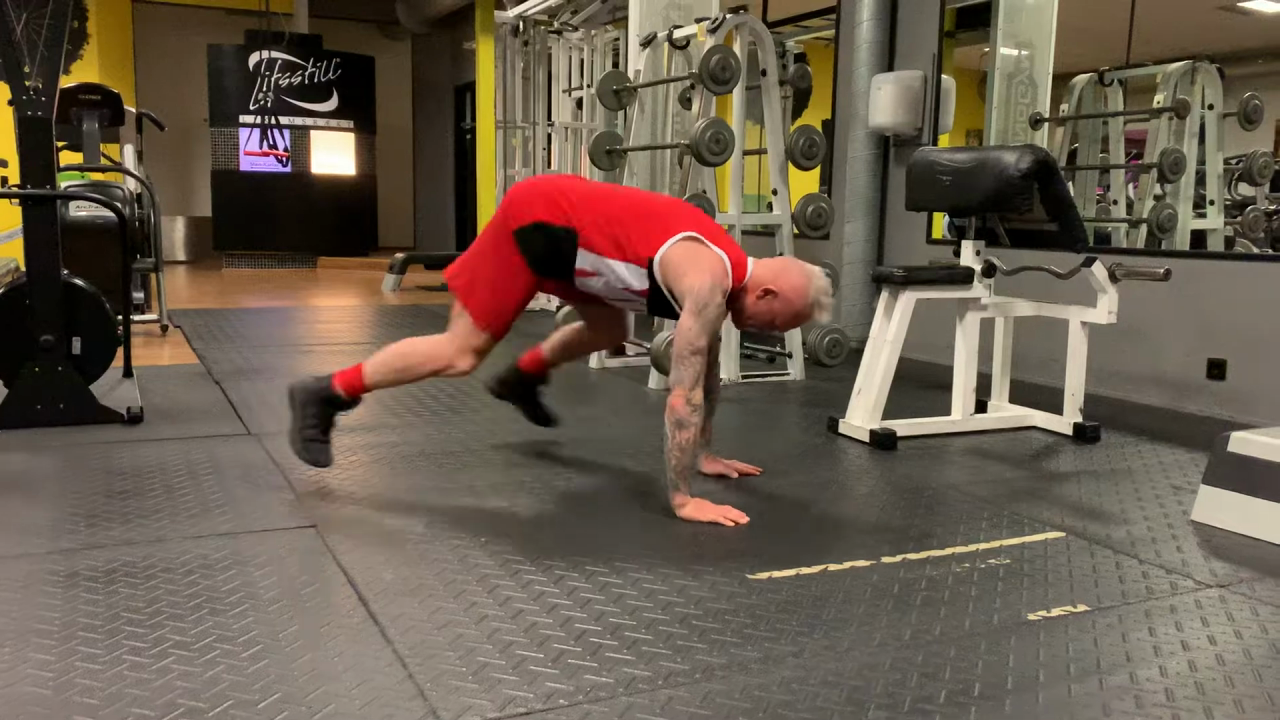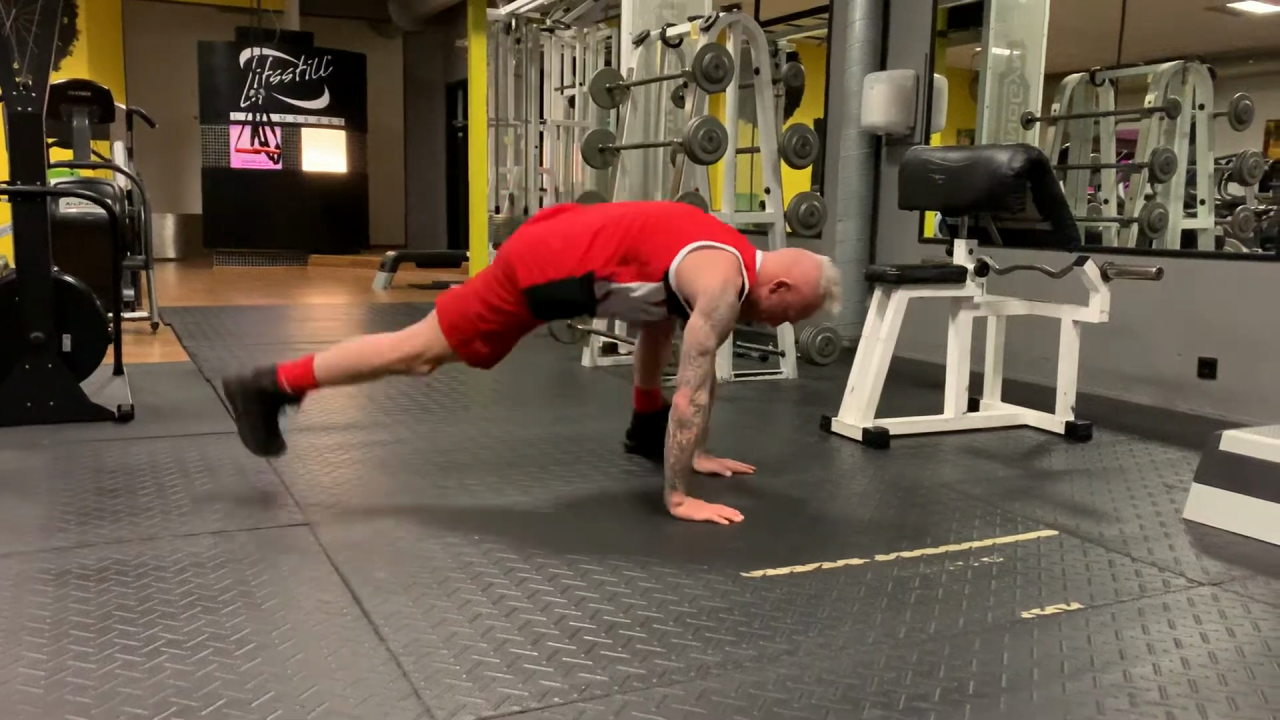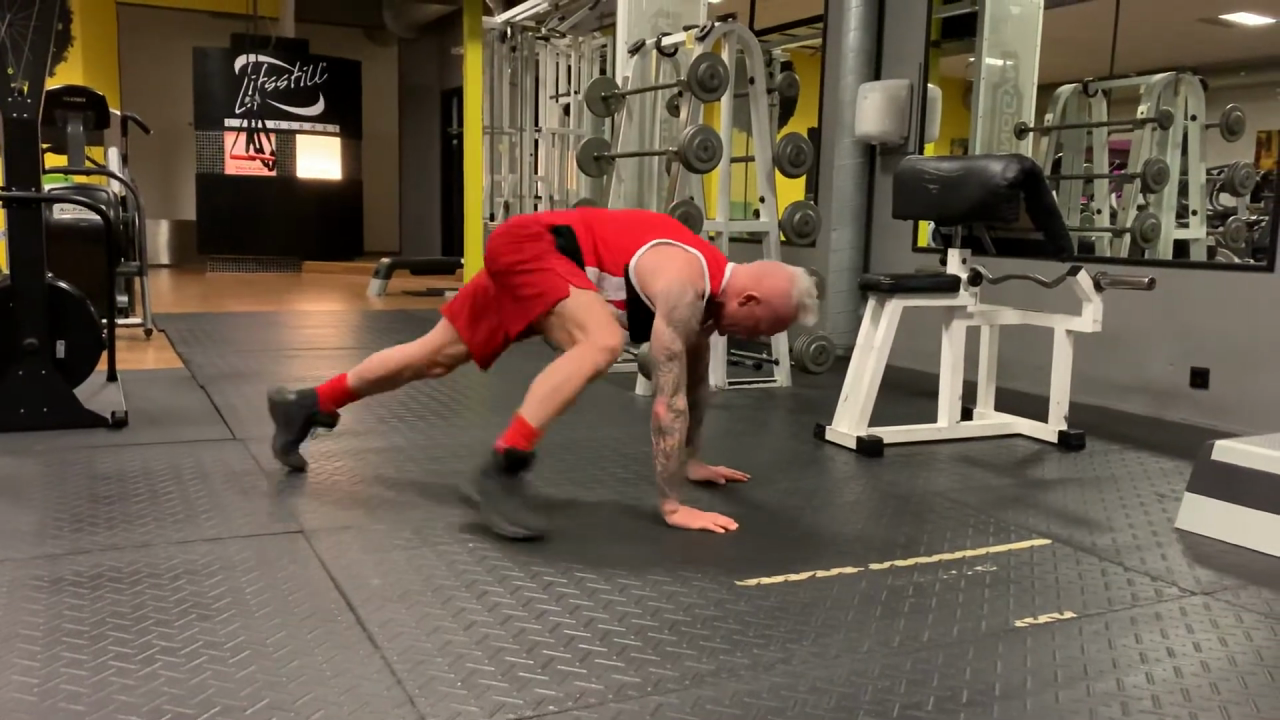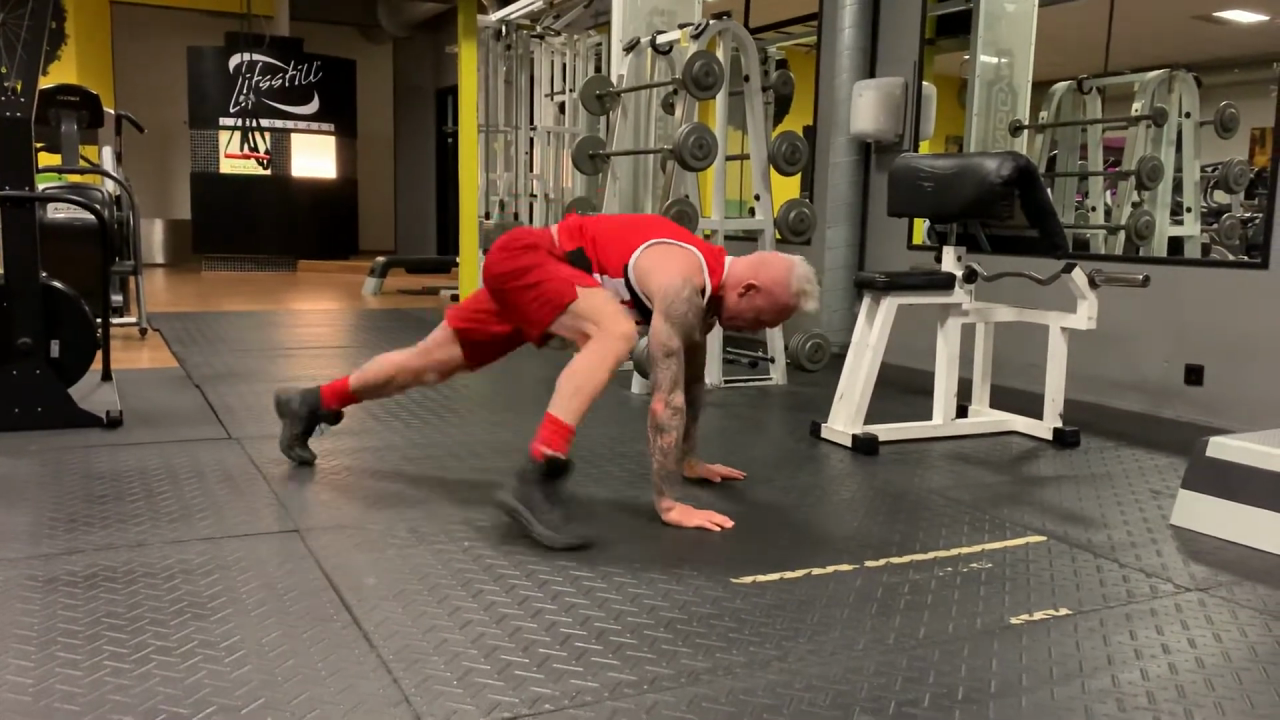
dt=1s
person 1, frame 1
left shoulder: (720, 268)
right shoulder: (707, 280)
left elbow: (705, 366)
right elbow: (685, 390)
left wrist: (704, 455)
right wrist: (684, 498)
left hip: (564, 224)
right hip: (538, 217)
left knee: (607, 331)
right knee: (460, 354)
left ankle: (520, 378)
right ankle: (325, 395)
person 1, frame 2
left shoulder: (728, 261)
right shoulder: (723, 284)
left elbow: (696, 370)
right elbow: (691, 393)
left wrist: (698, 453)
right wrist: (679, 496)
left hip: (563, 234)
right hip: (543, 264)
left knee: (659, 313)
right knee: (418, 354)
left ankle: (645, 432)
right ankle: (273, 386)
person 1, frame 3
left shoulder: (709, 284)
right shoulder: (682, 286)
left elbow: (695, 378)
right elbow: (670, 398)
left wrist: (691, 462)
right wrist: (674, 505)
left hip: (542, 252)
right hip: (527, 245)
left knee: (433, 357)
right knee: (601, 343)
left ankle: (307, 406)
right ankle: (502, 470)
person 1, frame 4
left shoulder: (708, 279)
right shoulder: (682, 282)
left elbow: (690, 376)
right elbow: (666, 394)
left wrist: (688, 461)
right wrist: (670, 502)
left hip: (545, 267)
right hip: (523, 259)
left knee: (432, 364)
right knee: (615, 338)
left ankle: (314, 405)
right ankle: (538, 477)
